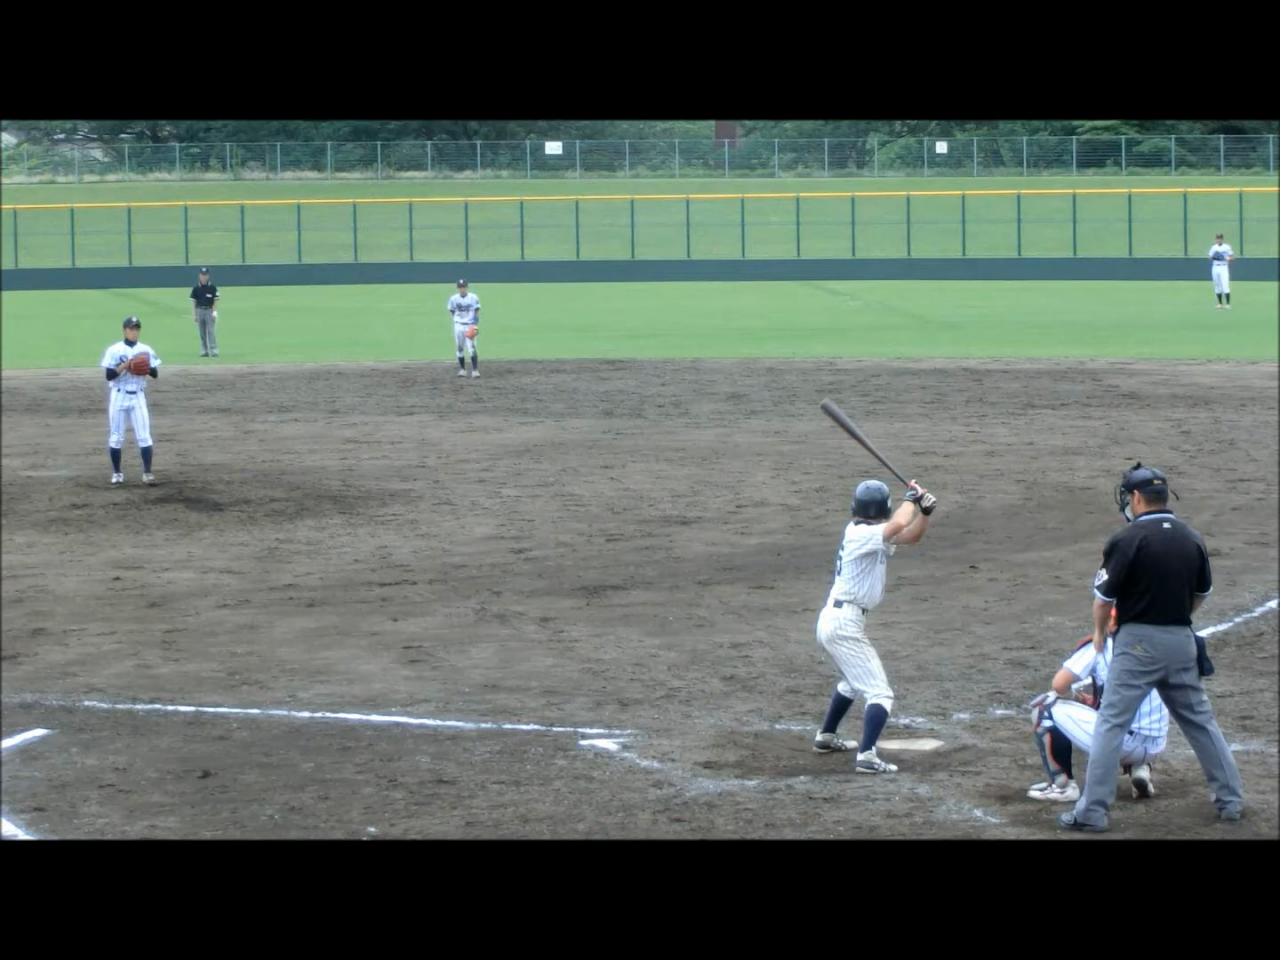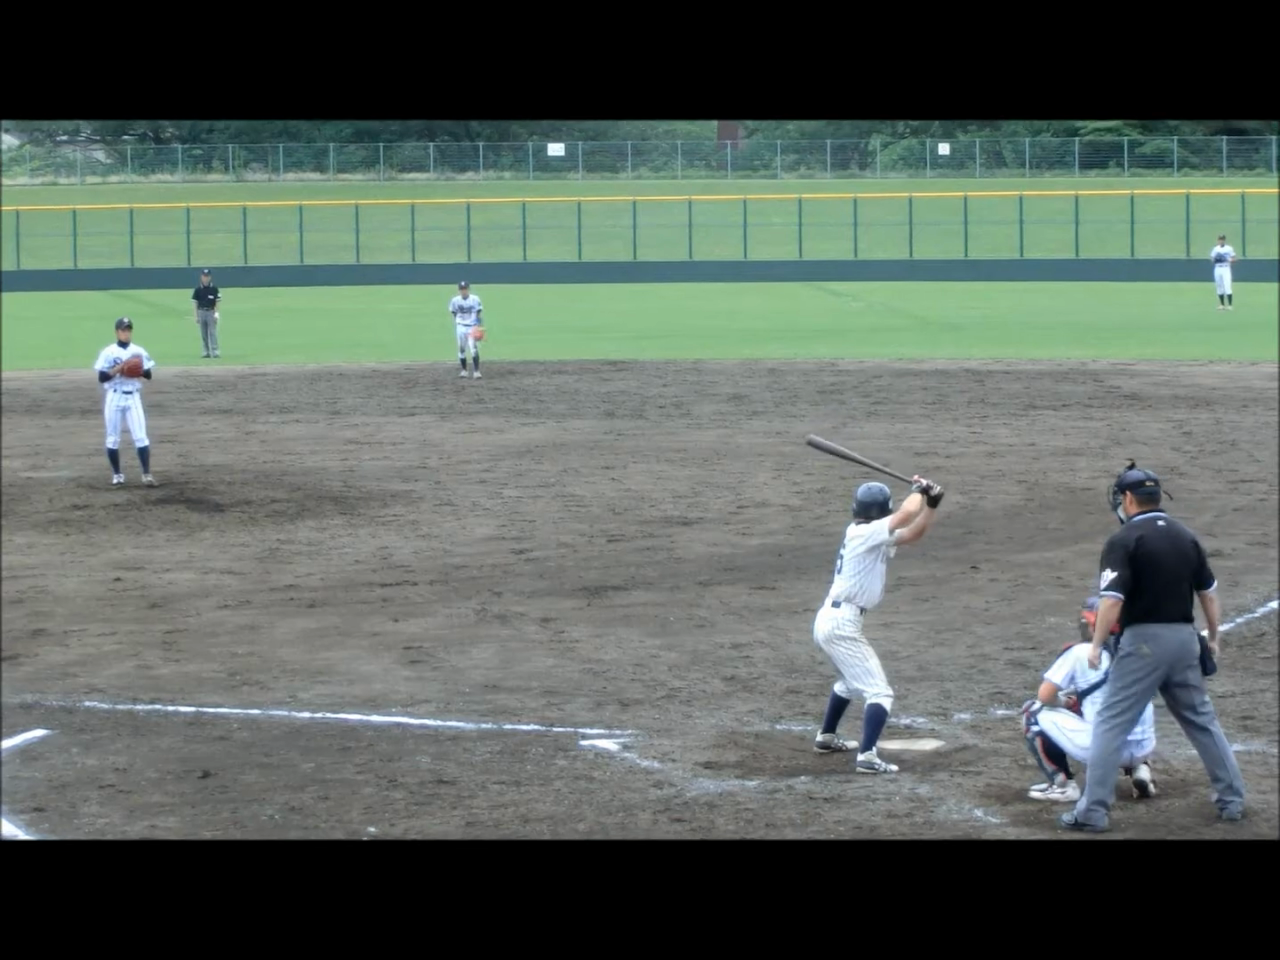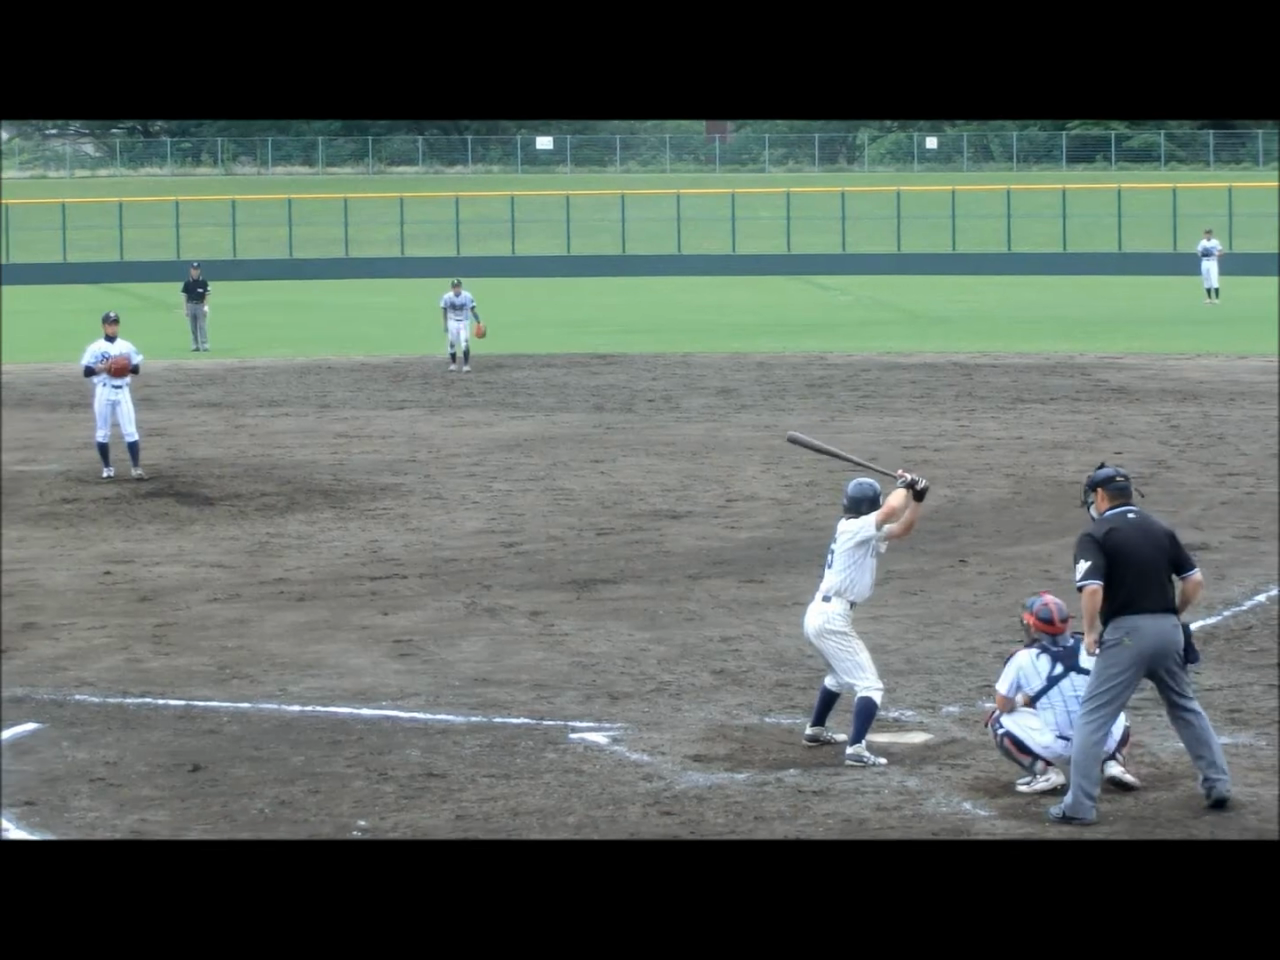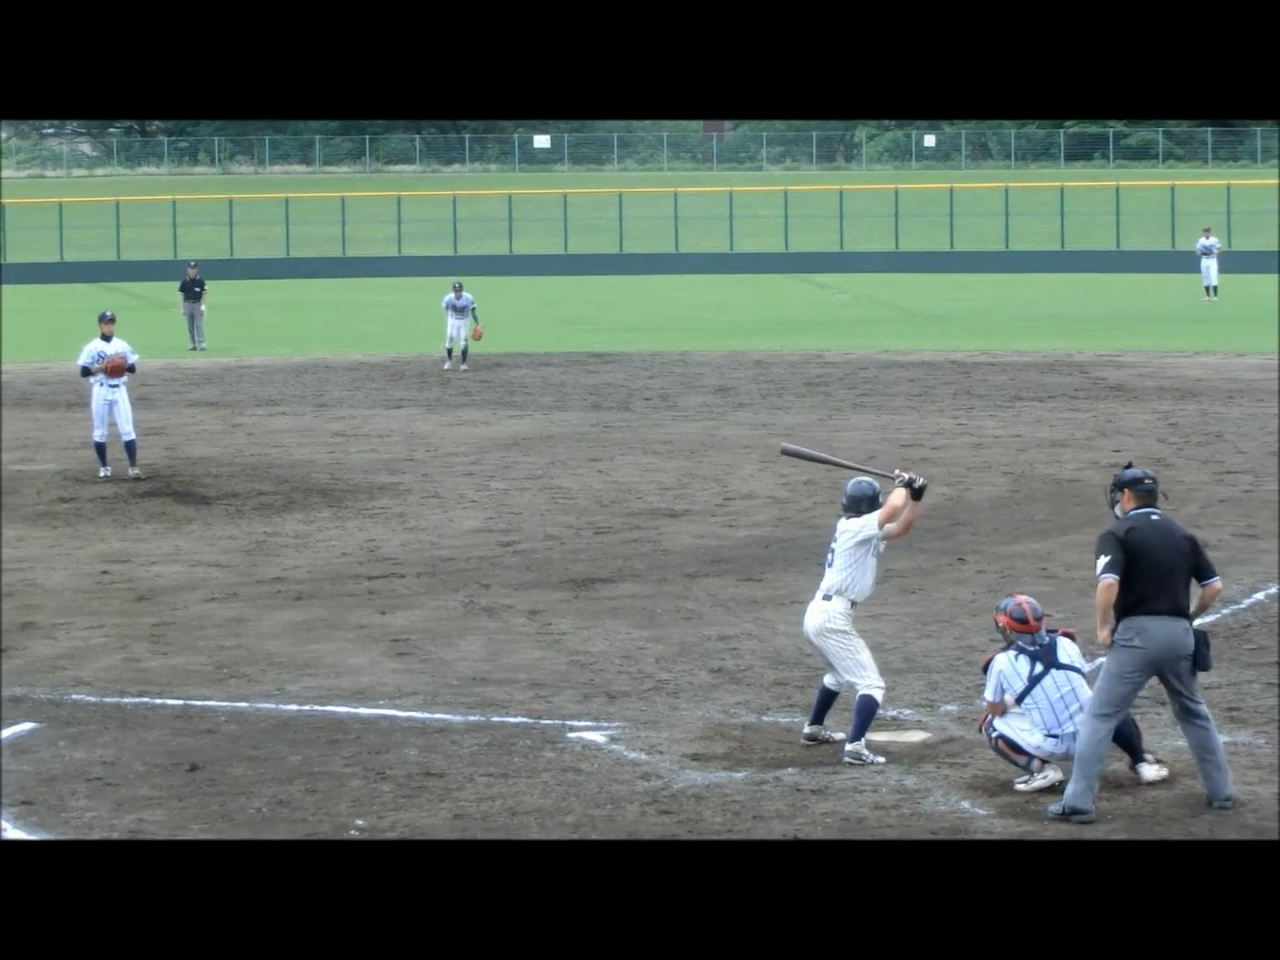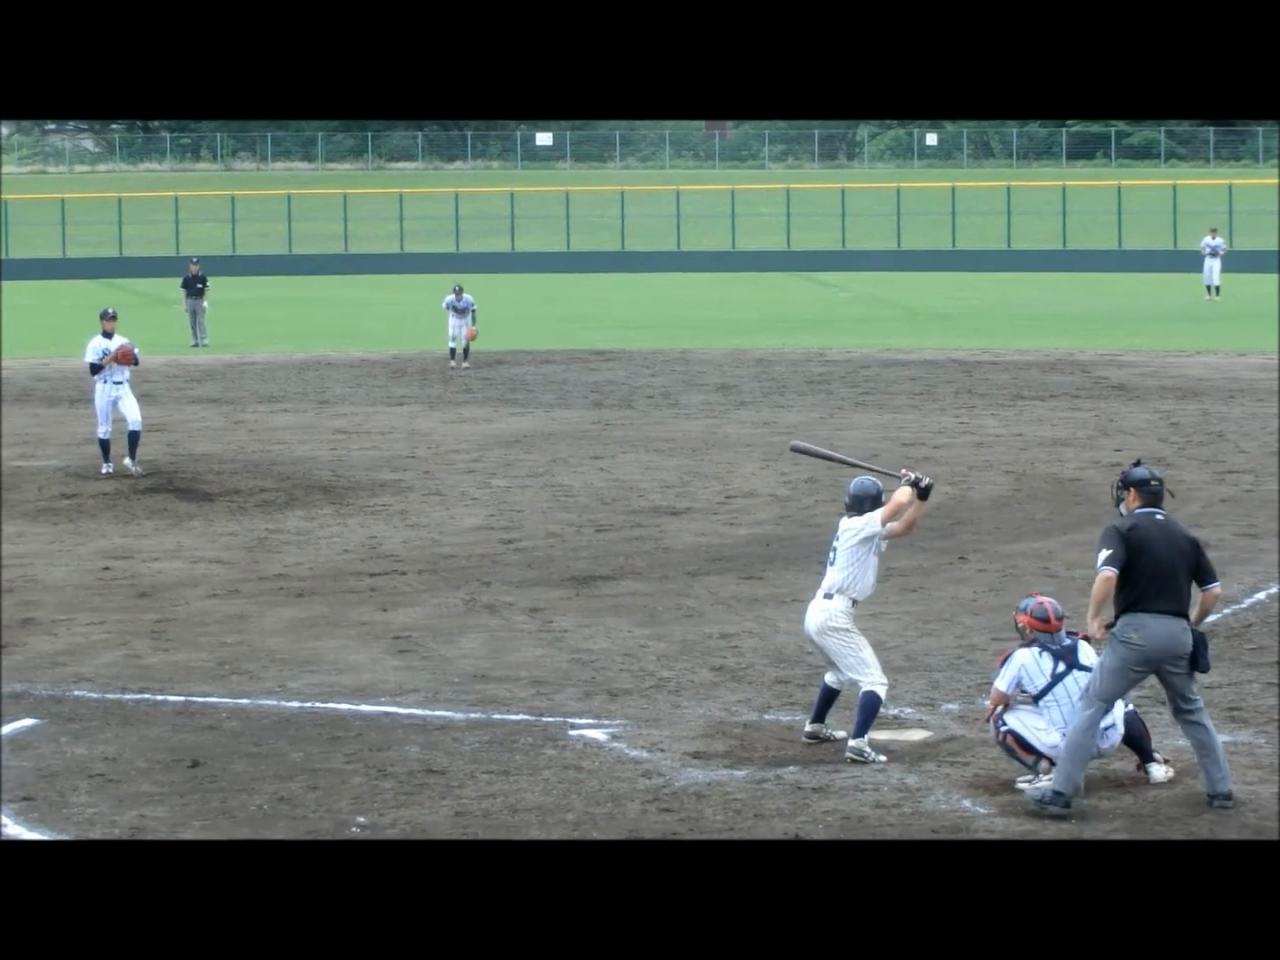
dt=0.3s
person 1, frame 1
left shoulder: (1126, 540)
right shoulder: (1192, 539)
left elbow: (1104, 599)
right elbow: (1200, 597)
left wrist: (1099, 635)
left hip: (1138, 642)
right hip: (1182, 641)
left knee: (1111, 724)
right knee: (1200, 721)
left ankle: (1092, 812)
right ankle: (1230, 800)
person 1, frame 2
left shoulder: (1123, 540)
right shoulder: (1187, 537)
left elbow: (1112, 599)
right elbow: (1208, 593)
left wrist: (1096, 644)
right wrist: (1213, 637)
left hip: (1143, 642)
right hip: (1185, 639)
left knee: (1110, 726)
right knee: (1203, 721)
left ankle: (1093, 812)
right ankle: (1233, 800)
person 1, frame 3
left shoulder: (1095, 535)
right shoulder: (1161, 529)
left elbow: (1092, 588)
right elbow: (1194, 579)
left wrist: (1090, 631)
left hip: (1126, 633)
right hip: (1168, 631)
left knee: (1093, 718)
right knee: (1185, 708)
left ankle: (1080, 805)
right ankle: (1217, 783)
person 1, frame 4
left shoulder: (1118, 533)
right shoulder: (1183, 533)
left elbow: (1108, 583)
right elbow: (1214, 585)
left wrist: (1103, 626)
left hip: (1137, 635)
right hip: (1179, 634)
left knee: (1100, 716)
right knee: (1194, 714)
left ankle: (1079, 802)
right ankle: (1220, 791)
person 1, frame 5
left shoulder: (1121, 530)
right shoulder: (1185, 536)
left elbow: (1107, 576)
right elbow: (1213, 590)
left wrist: (1094, 618)
right wrist: (1194, 623)
left hip: (1135, 632)
right hip: (1176, 633)
left knee: (1091, 708)
right knee: (1192, 712)
left ankle: (1060, 792)
right ankle: (1221, 789)
person 2, frame 1
left shoulder: (866, 533)
right shoulder: (861, 535)
left elbow: (911, 536)
right elbow: (899, 524)
left wrist: (924, 511)
right wrist: (911, 498)
left hip: (834, 620)
right hip: (844, 623)
left knee: (853, 681)
right knee: (880, 692)
left ankle: (826, 736)
right ankle: (867, 756)
person 2, frame 2
left shoulder: (871, 535)
right shoulder: (865, 533)
left elbow: (912, 533)
right elbow: (906, 514)
left wrist: (931, 504)
right wrist: (918, 490)
left hip: (831, 620)
right hip: (842, 624)
left knee: (850, 681)
right knee: (879, 691)
left ankle: (826, 737)
right ankle: (867, 756)
person 2, frame 3
left shoulder: (860, 530)
right shoulder: (855, 528)
left elbow: (901, 529)
right elbow: (891, 508)
left wrist: (917, 498)
right wrist: (903, 485)
left hip: (820, 615)
right hip: (832, 618)
left knee: (840, 675)
right knee: (869, 685)
left ankle: (815, 730)
right ankle: (856, 749)
person 2, frame 4
left shoulder: (853, 528)
right shoulder: (856, 527)
left elbow: (900, 528)
right elbow: (893, 507)
left wrist: (915, 497)
right wrist: (901, 484)
left hip: (819, 614)
right hip: (833, 617)
left knee: (840, 674)
right knee: (871, 684)
left ankle: (813, 729)
right ankle: (855, 747)
person 2, frame 5
left shoulder: (863, 529)
right shoulder: (858, 526)
left elbow: (903, 527)
right elbow: (898, 504)
left wrist: (921, 496)
right wrist: (908, 483)
left hip: (820, 612)
right hip: (833, 616)
left knee: (840, 672)
right knee: (874, 681)
left ankle: (815, 727)
right ankle: (858, 742)
